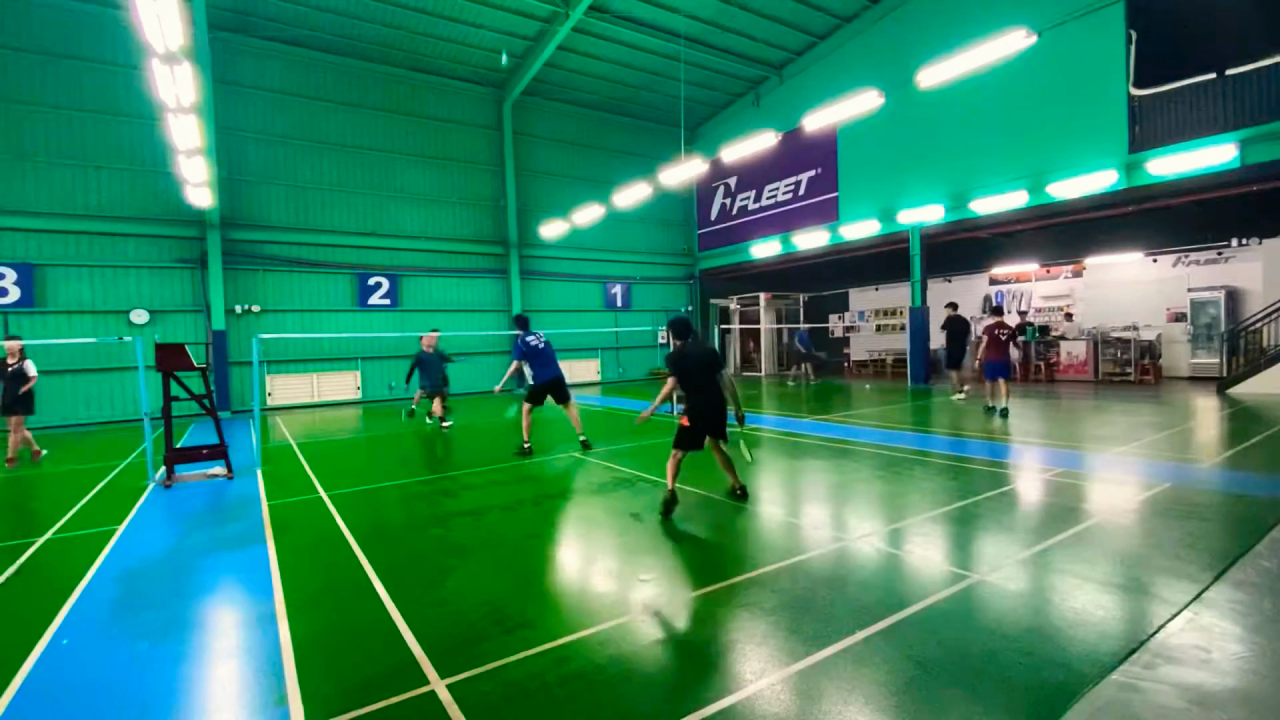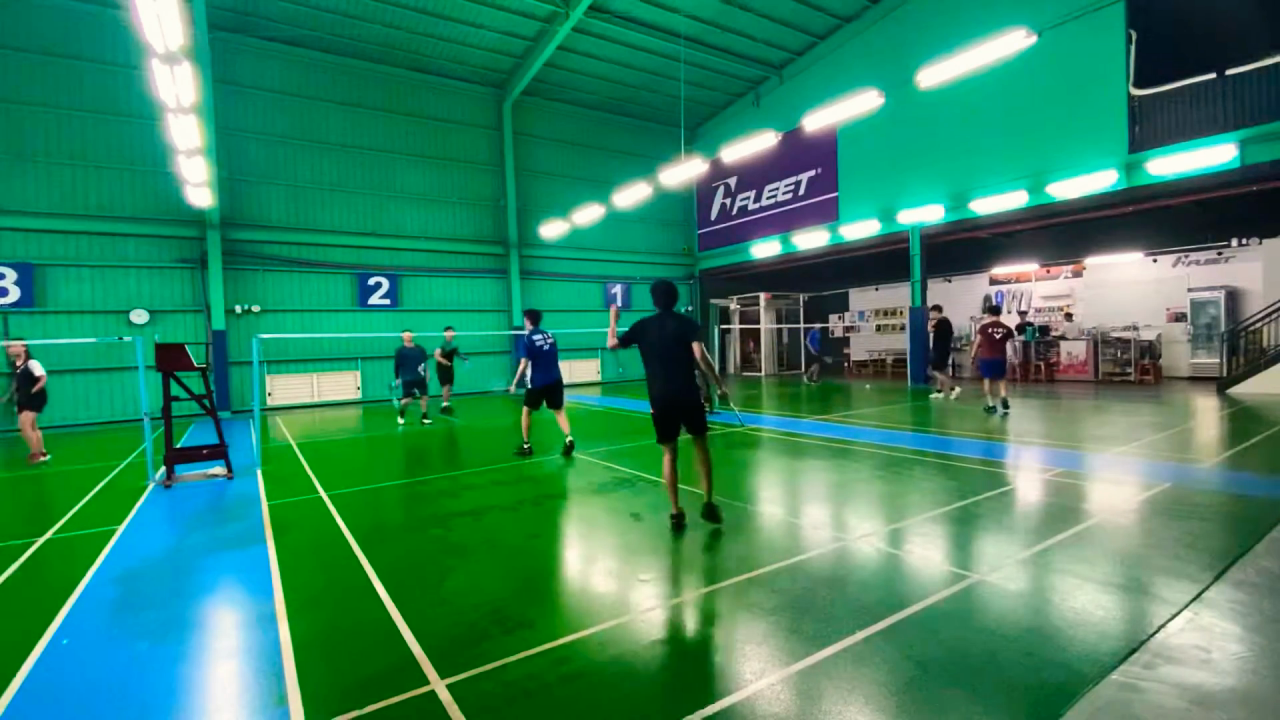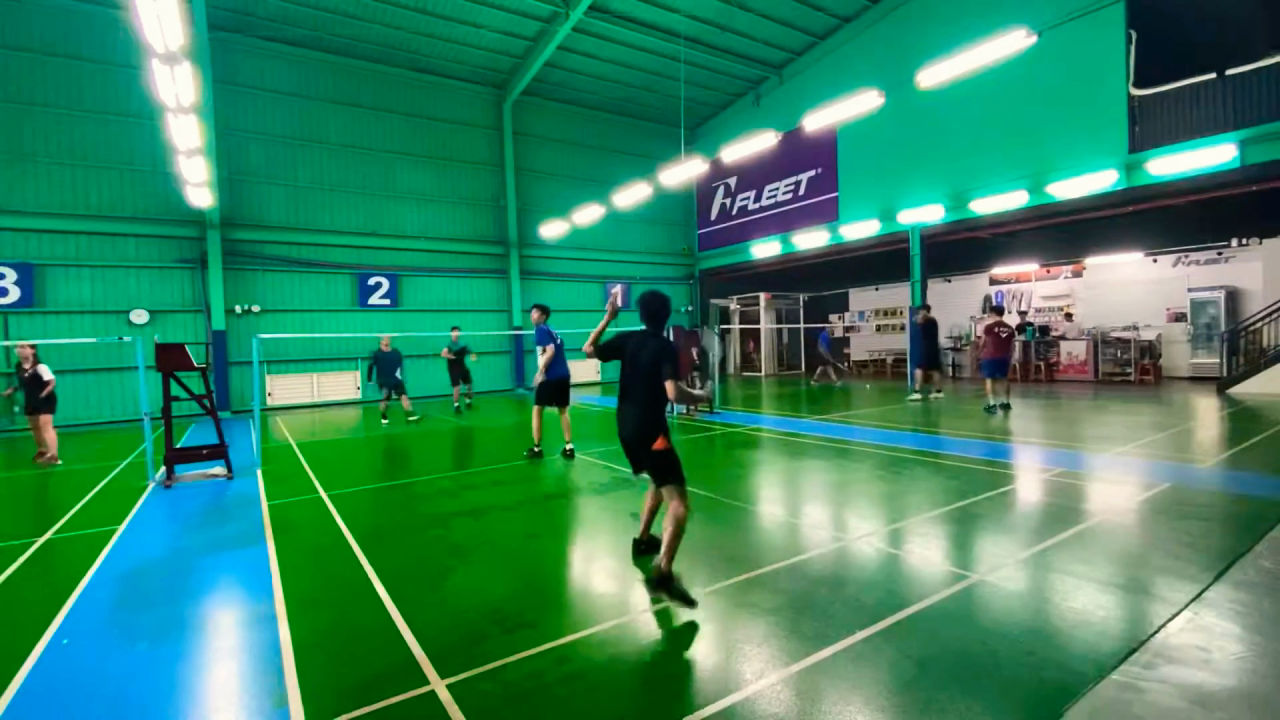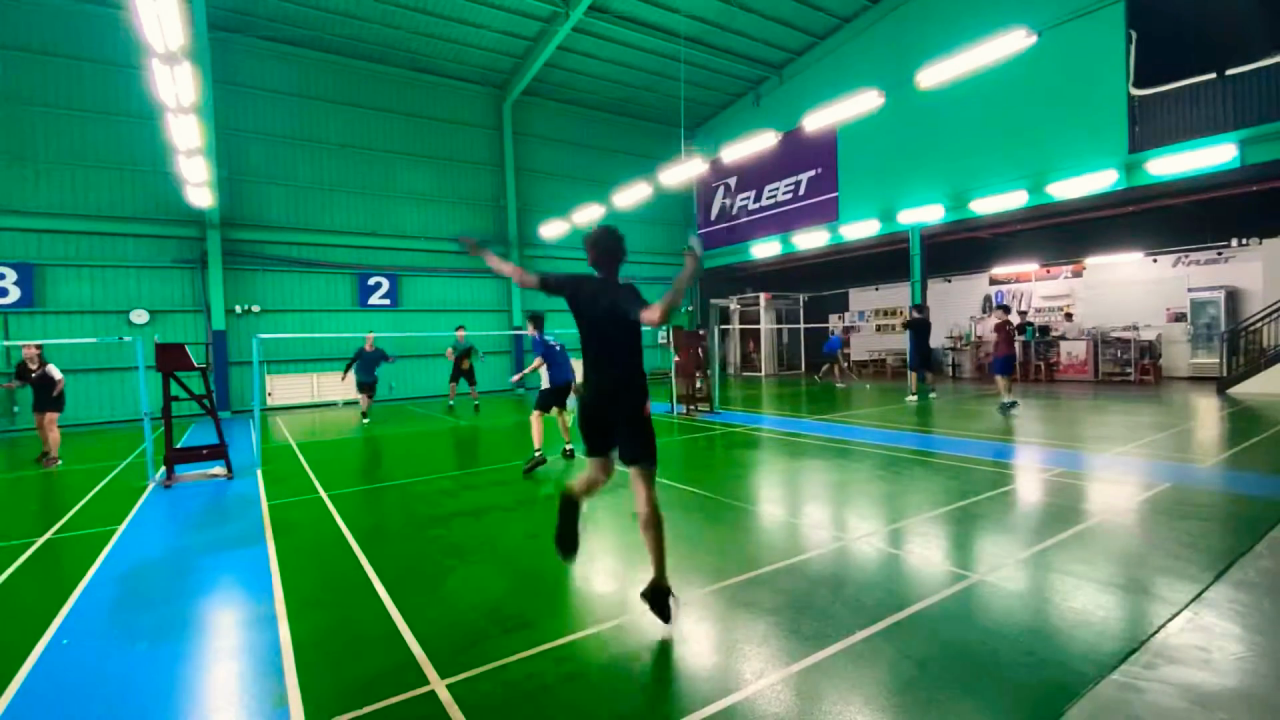
dt=0.3s
person 1, frame 1
left shoulder: (676, 356)
right shoulder: (709, 351)
left elbow: (671, 385)
right elbow: (727, 381)
left wrist: (651, 409)
right wrist: (738, 408)
left hip: (695, 412)
right hip: (718, 409)
left knee: (677, 456)
right knee: (715, 446)
left ankle: (670, 492)
right ankle: (738, 487)
person 1, frame 2
left shoulder: (643, 326)
right shoulder: (687, 323)
left elbow: (612, 344)
right elbow: (699, 354)
left wrist: (613, 319)
right wrist: (719, 385)
left hip: (660, 397)
right hip: (687, 394)
left knee: (669, 453)
right knee: (701, 446)
left ankle: (677, 512)
right ankle: (708, 503)
person 1, frame 3
left shoulder: (628, 340)
right shoulder: (666, 348)
left elbow: (588, 349)
right elbow: (674, 393)
left wrist: (608, 317)
right wrist: (699, 395)
left hip: (625, 429)
right hip: (649, 430)
left knee: (660, 479)
right knee: (679, 503)
left ankle: (642, 538)
right ankle: (662, 572)
person 1, frame 4
left shoulder: (576, 286)
right shoulder: (624, 293)
left elbow: (521, 277)
right elbow: (655, 318)
left wrist: (483, 254)
right wrist: (687, 276)
left hip: (594, 400)
right hip: (628, 402)
left knee: (599, 472)
right knee: (644, 487)
left ankle: (573, 494)
